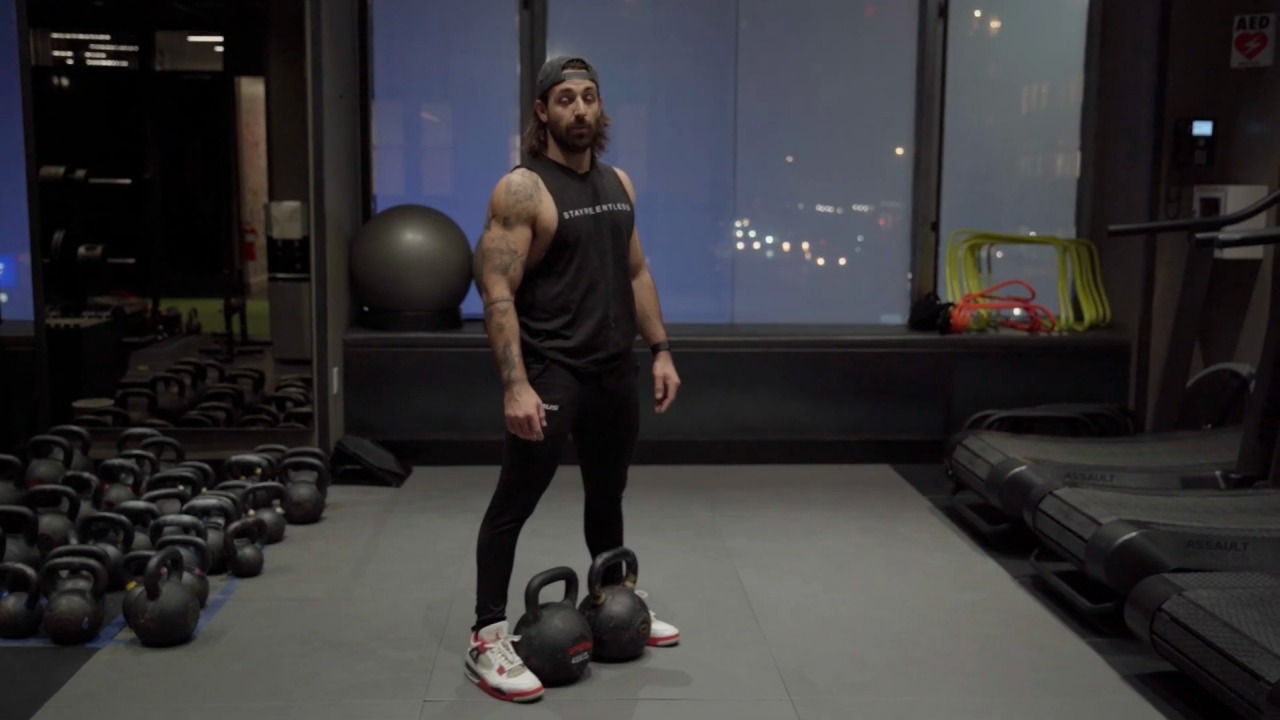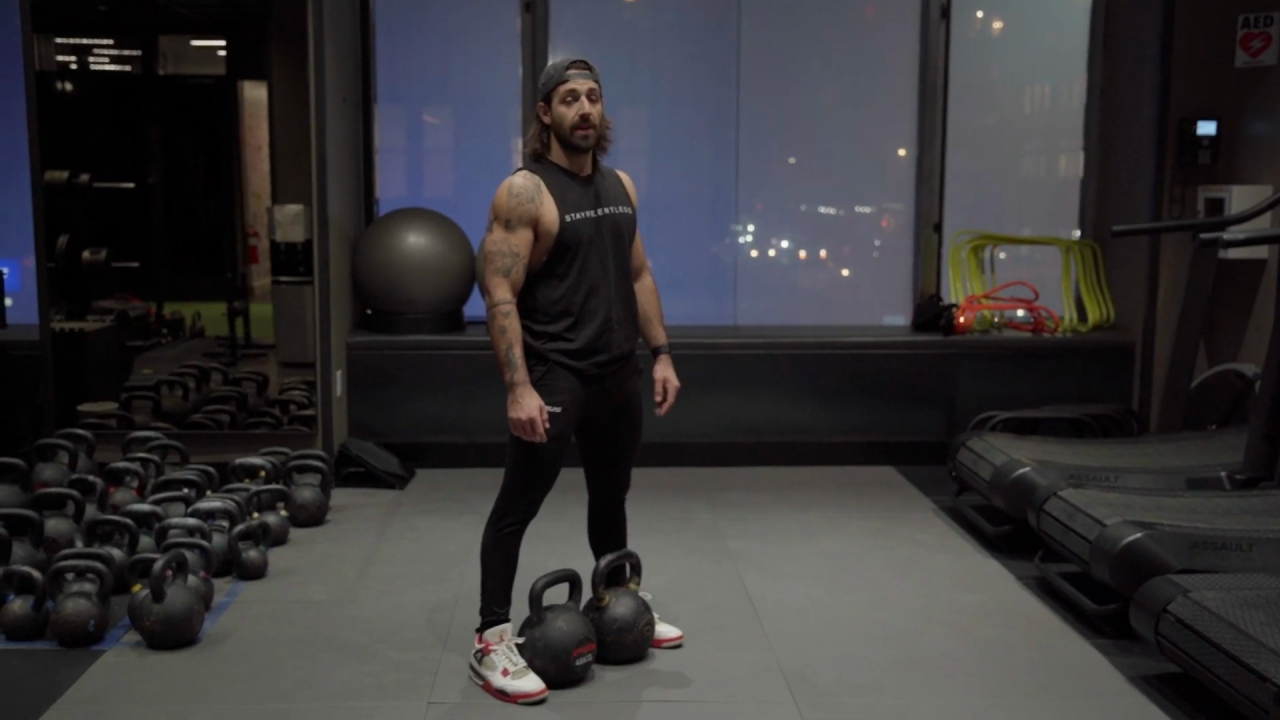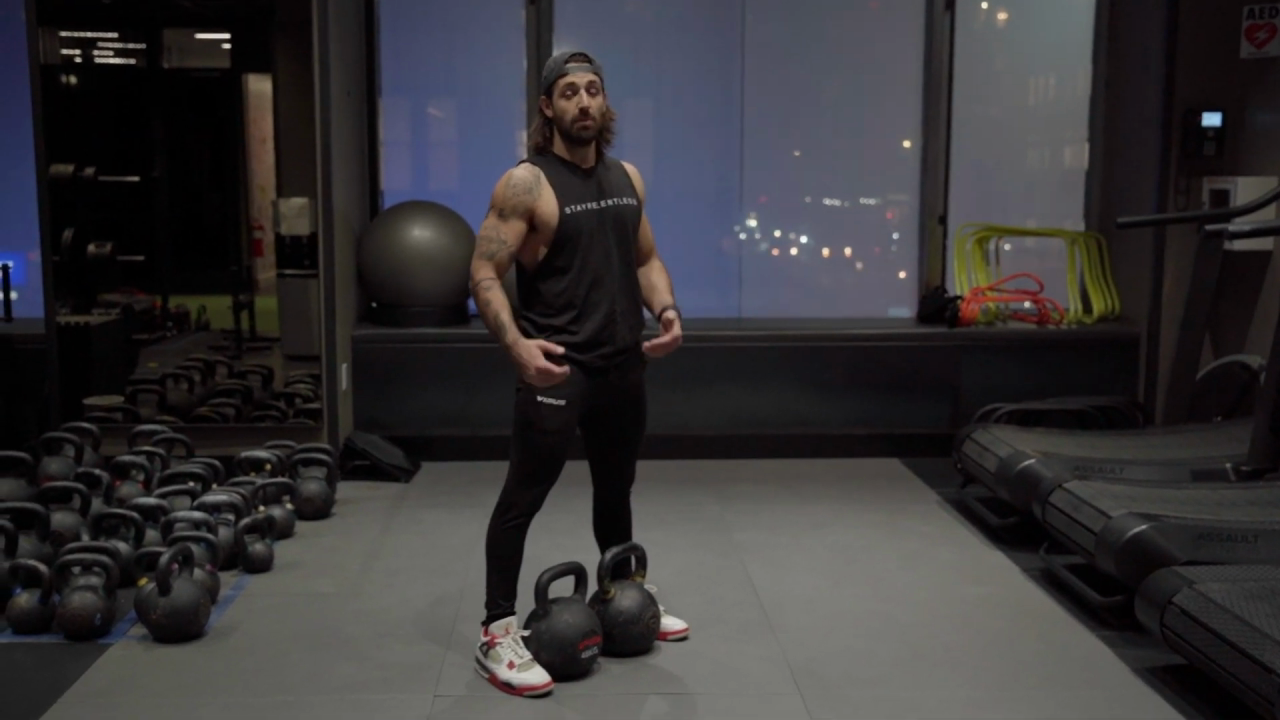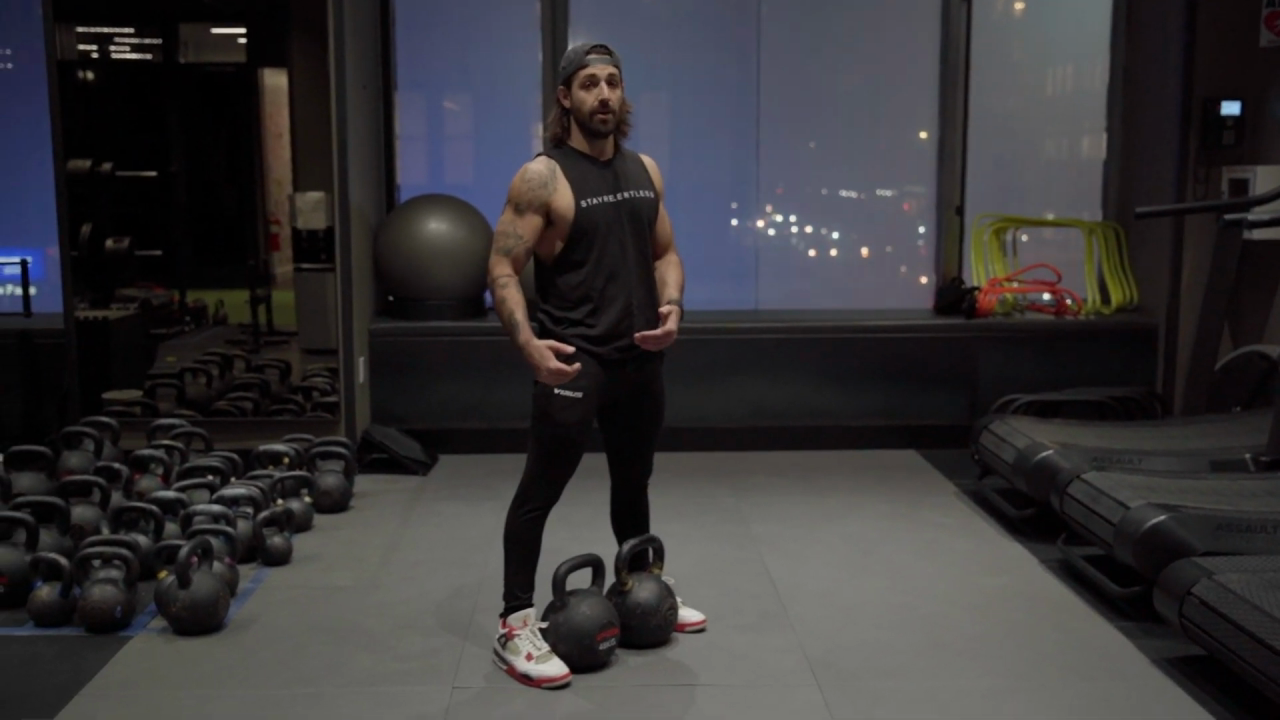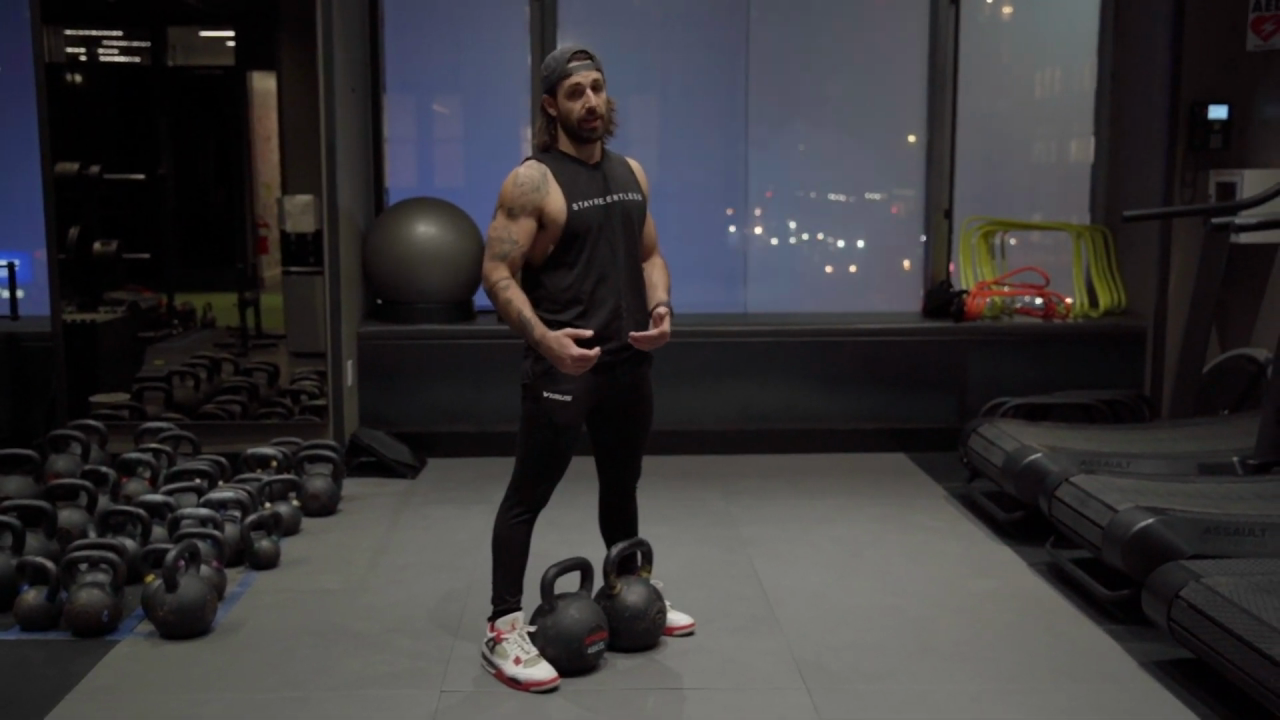
dt=1s
person 1, frame 1
left shoulder: (618, 182)
right shoulder: (521, 189)
left elbow: (636, 272)
right elbow: (497, 292)
left wrist: (660, 350)
right wrist: (516, 384)
left hip: (615, 369)
right hip: (550, 373)
left knee: (607, 494)
right knee: (513, 504)
right ankle: (487, 639)
person 1, frame 2
left shoulder: (620, 186)
right shoulder: (523, 193)
right elbow: (499, 295)
left wrist: (661, 354)
right wrist: (519, 387)
left hip: (618, 372)
right hip: (554, 376)
left knee: (611, 496)
right knee: (517, 506)
right ankle: (491, 641)
person 1, frame 3
left shoulder: (627, 177)
right shoulder: (525, 184)
left elbow: (645, 258)
right elbow: (484, 271)
left wrist: (667, 311)
right wrist: (516, 345)
left hip: (624, 363)
right hip: (559, 367)
left knee: (616, 488)
right knee: (522, 498)
right ankle: (496, 634)
person 1, frame 4
left shoulder: (645, 170)
right shoulder: (542, 177)
left elbow: (664, 252)
right elbow: (502, 267)
left wrist: (671, 305)
right wrist: (528, 341)
left hip: (640, 356)
right hip: (574, 360)
left knee: (633, 481)
right knee: (540, 491)
right ankle: (515, 626)
person 1, frame 5
left shoulder: (630, 173)
right shoulder: (532, 181)
left elbow: (648, 254)
right elbow: (497, 272)
left wrist: (658, 307)
right wrist: (541, 337)
left hip: (628, 359)
right hip: (563, 364)
left knee: (621, 484)
right knee: (528, 494)
right ankle: (503, 630)
